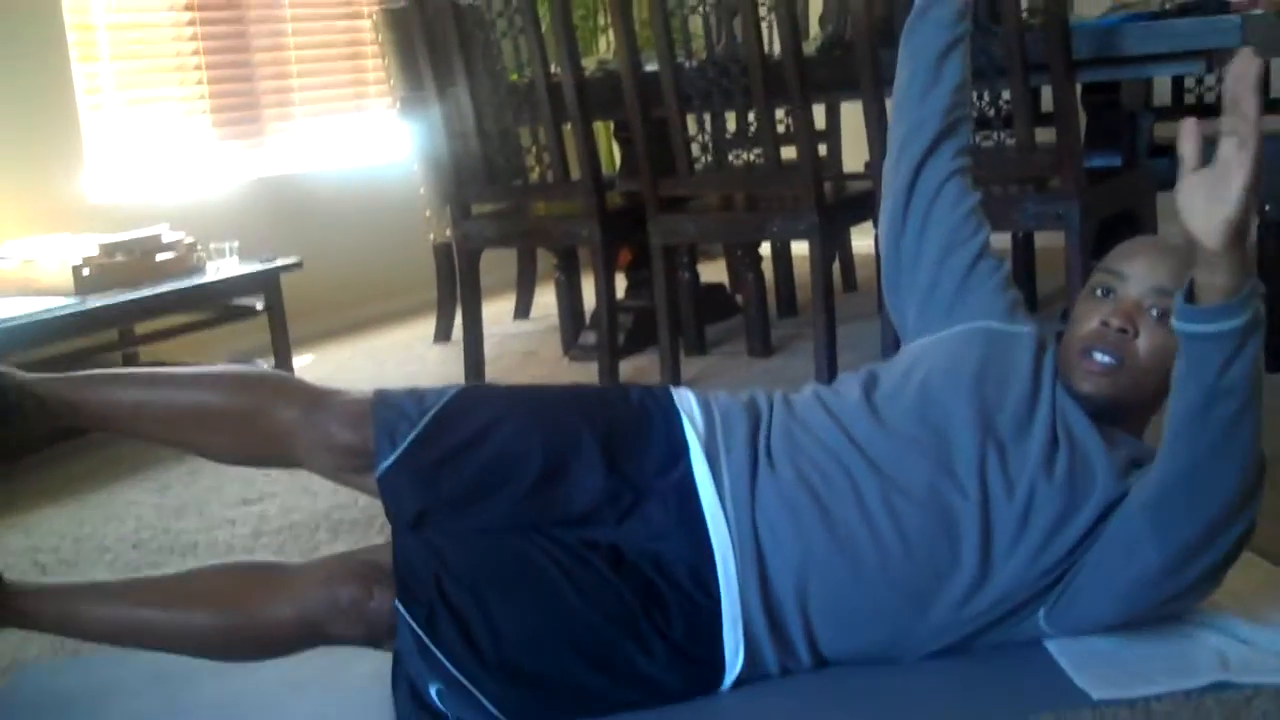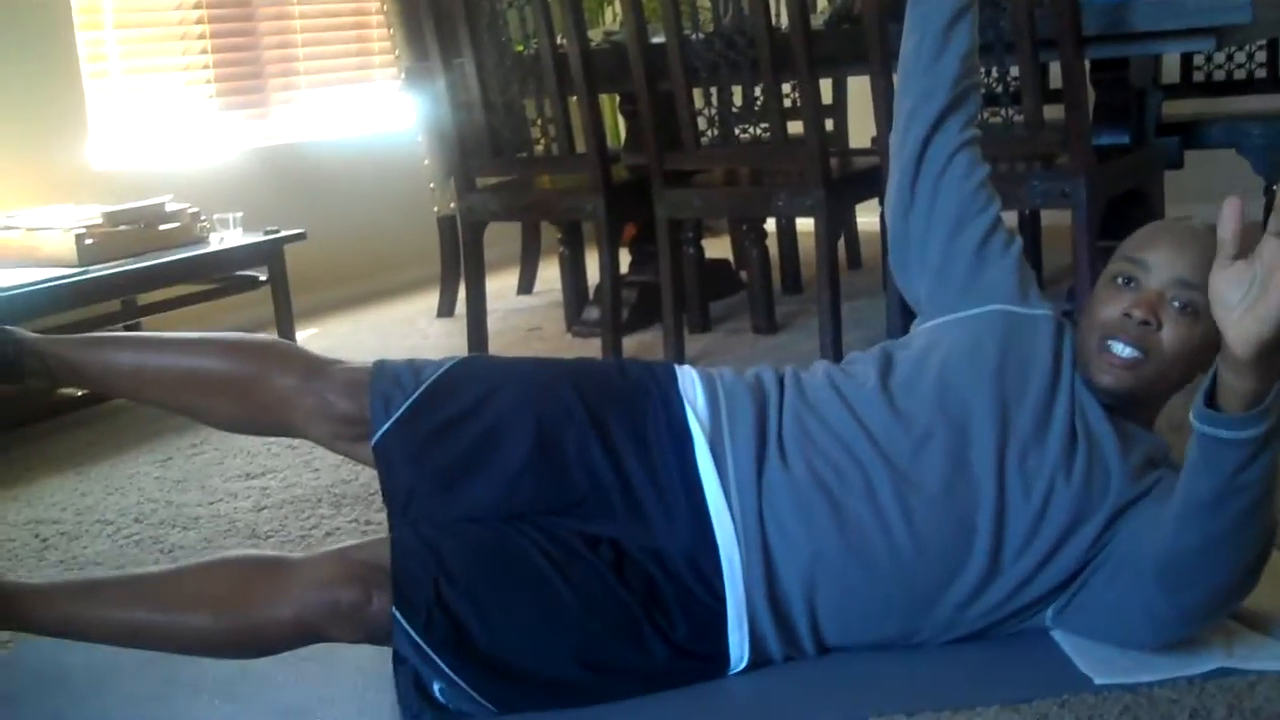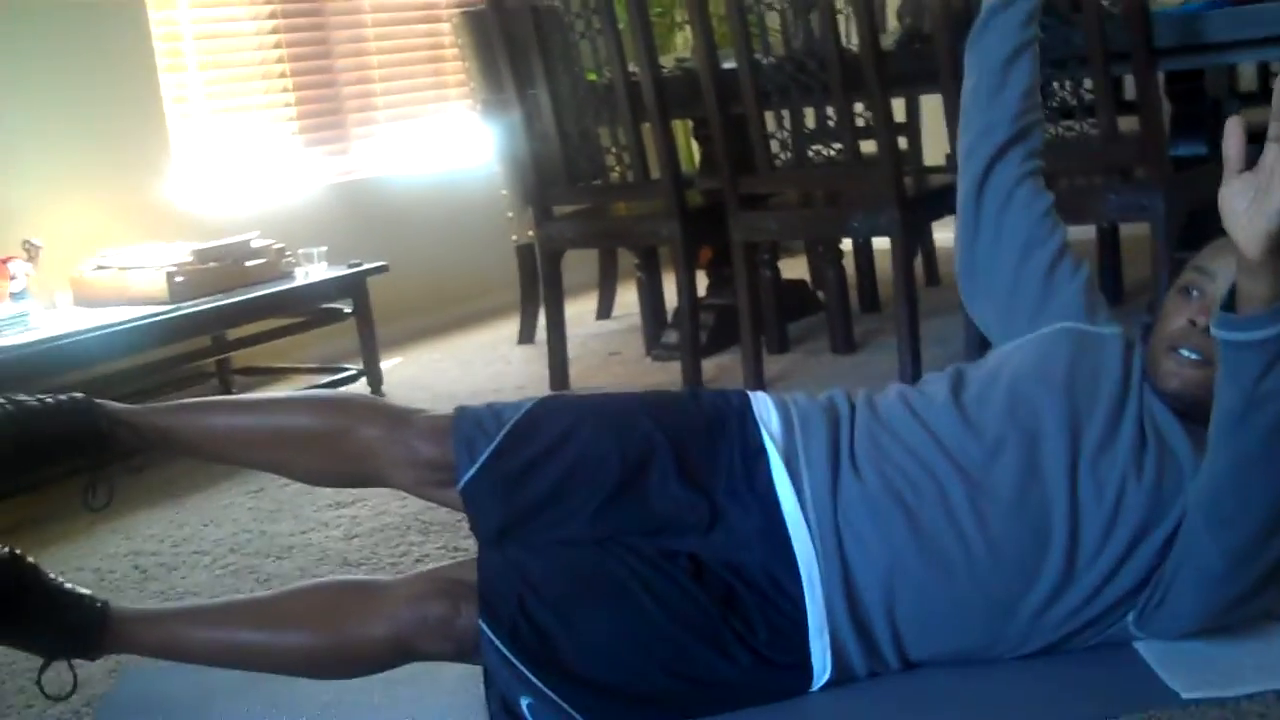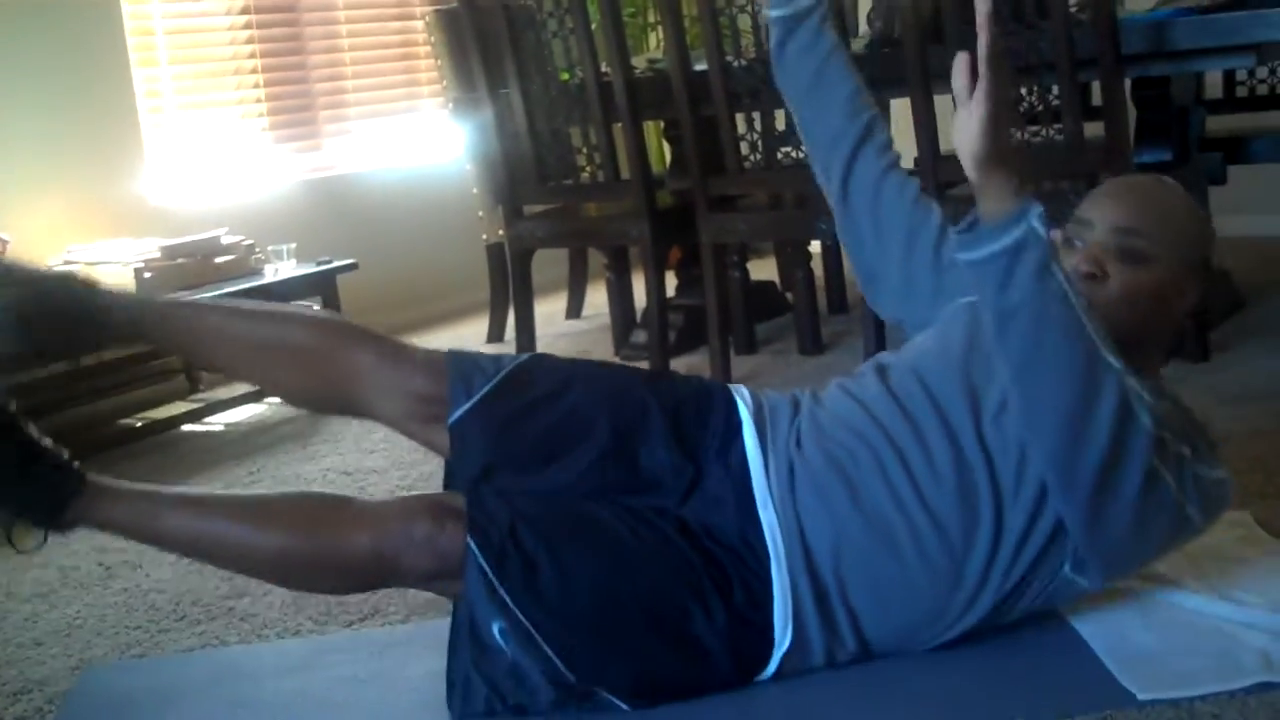
dt=0.5s
person 1, frame 1
left shoulder: (1122, 517)
right shoulder: (992, 330)
left elbow: (1198, 510)
right elbow: (925, 171)
left wrist: (1221, 277)
left hip: (699, 603)
right hip: (680, 447)
left knee: (340, 593)
right knee: (320, 423)
person 1, frame 2
left shoulder: (1143, 507)
right shoulder: (1010, 317)
right elbow: (931, 149)
left hip: (700, 594)
right hip: (683, 427)
left knee: (334, 593)
right knee: (321, 391)
person 1, frame 3
right shoulder: (1079, 332)
right elbow: (998, 175)
left hip: (785, 606)
right hip: (762, 449)
left knee: (427, 612)
right knee: (401, 439)
right ankle: (105, 416)
person 1, frame 4
left shoulder: (1162, 481)
right shoulder: (987, 293)
left elbow: (1072, 419)
right elbow: (858, 166)
left wrist: (996, 183)
left hip: (753, 589)
right hip: (731, 444)
left knee: (413, 536)
right knee: (392, 374)
